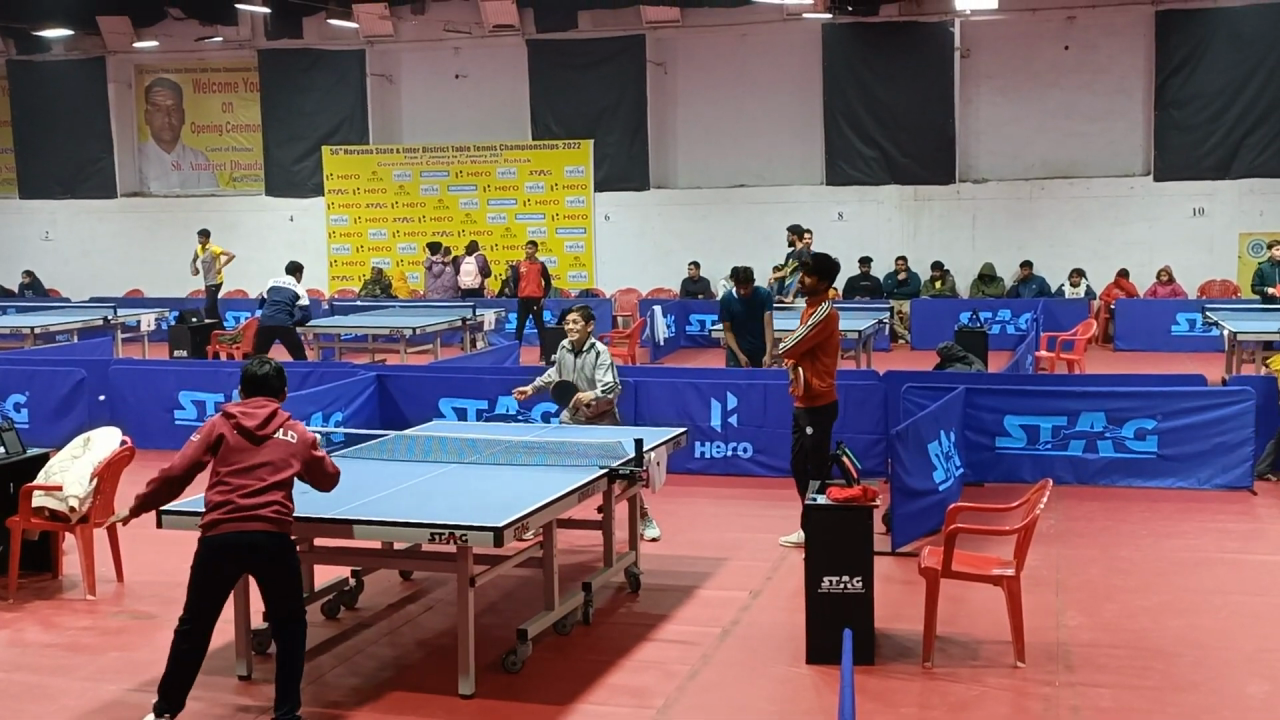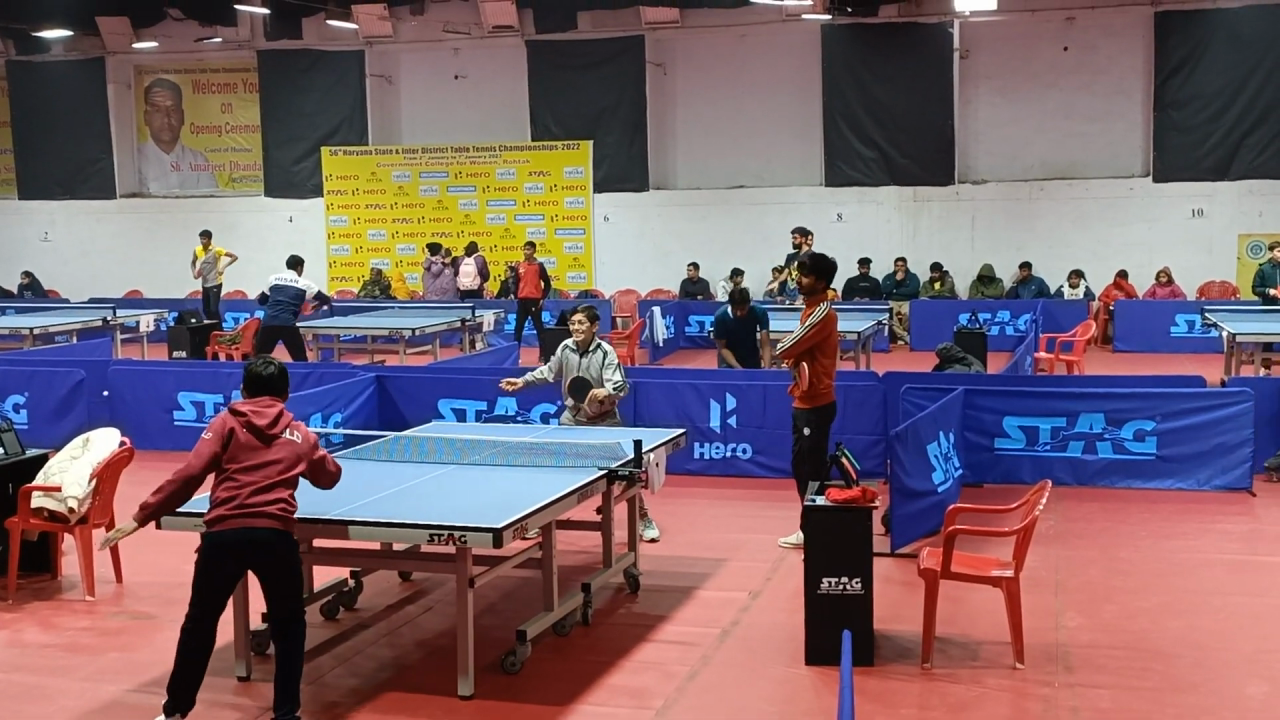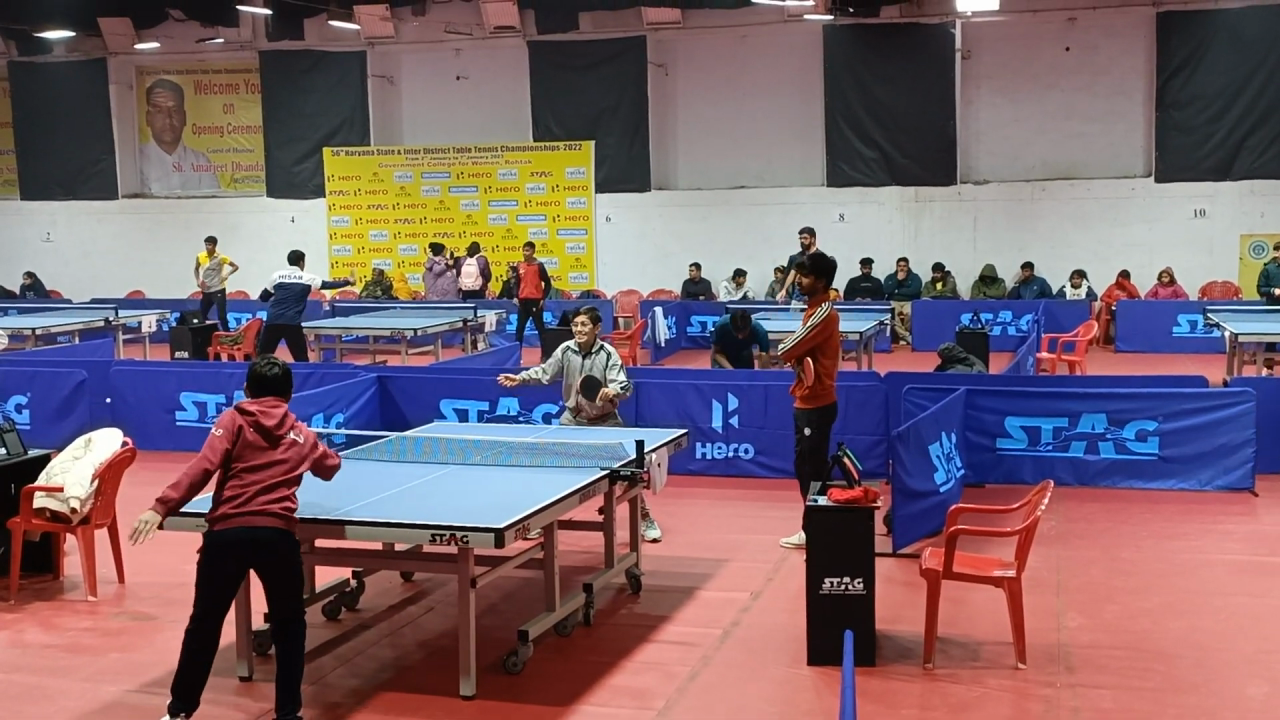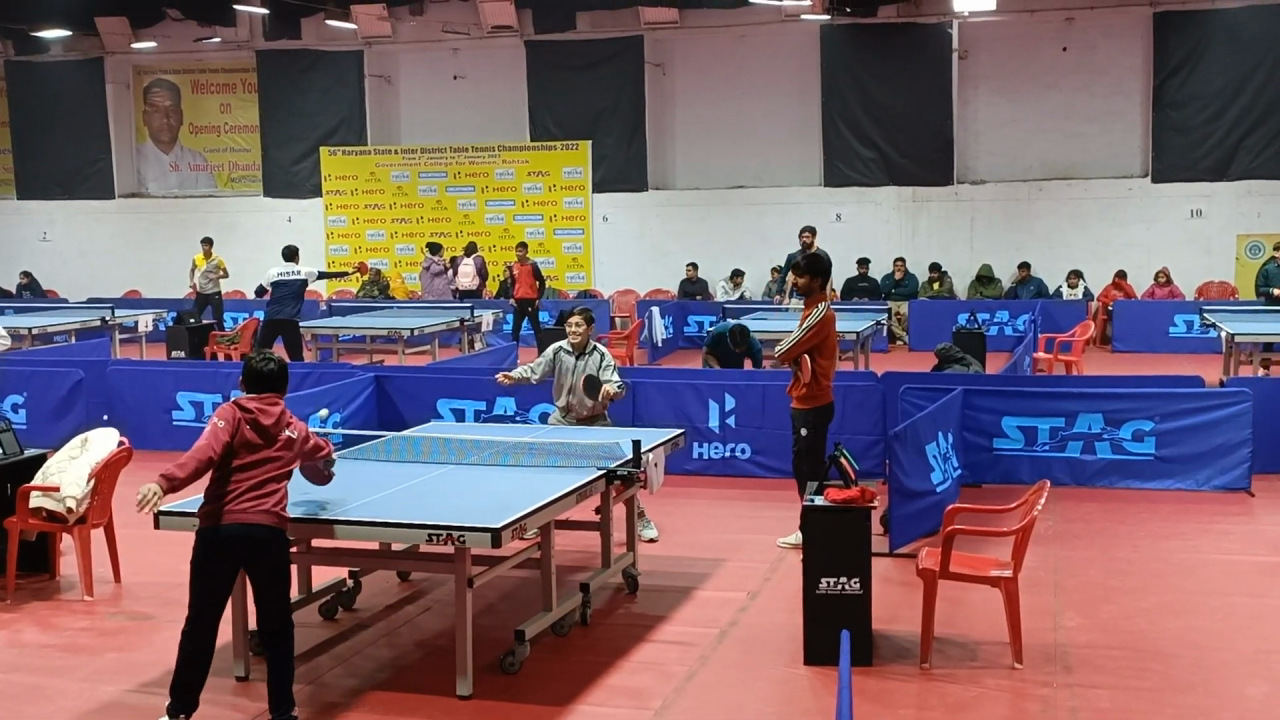
dt=0.1s
person 1, frame 1
left shoulder: (220, 424)
right shoulder: (297, 433)
left elbow: (176, 474)
right elbow: (329, 479)
left wrist: (135, 508)
left hip: (221, 537)
right hip: (272, 537)
left knee: (193, 626)
right knee: (290, 627)
person 1, frame 2
left shoulder: (227, 423)
right shoulder: (300, 434)
left elbow: (191, 473)
right elbow: (330, 476)
left wrist: (141, 516)
left hip: (224, 533)
right hip: (276, 535)
left knee: (199, 624)
right knee: (289, 628)
person 1, frame 3
left shoulder: (233, 419)
right shoulder: (302, 434)
left elbow: (203, 467)
right elbow: (331, 466)
left wrist: (161, 507)
left hip: (227, 533)
right hip: (277, 535)
left knee: (204, 624)
right knee: (289, 628)
person 1, frame 4
left shoulder: (231, 414)
right shoulder: (296, 429)
left elbow: (205, 453)
right elbow: (323, 463)
left wrist: (163, 482)
left hip: (219, 530)
right hip: (268, 532)
left knee: (200, 624)
right knee: (277, 628)
person 2, frame 1
left shoulder: (823, 313)
right shoulder: (812, 308)
left elbow: (786, 348)
left wrist: (789, 351)
right wrist: (794, 361)
left hip: (818, 403)
right hip: (804, 401)
left knee: (816, 470)
right knee: (800, 467)
person 2, frame 2
left shoulder: (822, 313)
right shoulder: (811, 308)
left elbow: (784, 349)
right elbow: (798, 350)
left wrist: (789, 351)
right wrist: (794, 357)
left hip: (816, 404)
right hip: (804, 401)
left knee: (814, 471)
right knee: (801, 468)
person 2, frame 3
left shoulder: (823, 313)
right shoulder: (816, 309)
left elbow: (786, 351)
right elbow: (802, 350)
left wrist: (792, 350)
right wrist: (798, 358)
left hip: (816, 404)
right hip: (808, 401)
left knee: (814, 471)
right knee: (804, 468)
person 2, frame 4
left shoulder: (820, 313)
right shoulder: (814, 309)
left elbow: (782, 352)
right elbow: (797, 350)
left wrist: (786, 349)
right wrist: (795, 357)
left hip: (813, 404)
right hip: (805, 401)
left knee: (811, 471)
right knee: (802, 468)
person 3, frame 1
left shoulder: (600, 352)
right shoulder: (564, 347)
left elbow: (611, 387)
left wrist: (592, 395)
right wrist: (533, 387)
left hip: (603, 419)
right hip: (573, 418)
left ankle: (645, 520)
person 3, frame 2
left shoulder: (605, 352)
right shoulder: (565, 348)
left elbow: (621, 386)
right elbow: (548, 371)
left wrist: (605, 391)
right wrist: (522, 381)
left hip: (604, 420)
right hip: (573, 419)
left ankle: (644, 520)
person 3, frame 3
left shoulder: (608, 354)
right shoulder: (566, 350)
left elbow: (624, 386)
right elbow: (545, 371)
left wrist: (613, 391)
right wrist: (520, 378)
left hip: (605, 421)
right hip: (573, 419)
left ankle: (646, 521)
person 3, frame 4
left shoulder: (601, 355)
right shoulder: (557, 350)
left elbow: (618, 386)
right elbow: (534, 369)
left wrist: (611, 390)
right wrist: (515, 376)
left hip: (595, 421)
right hip: (563, 419)
left ankle: (641, 520)
